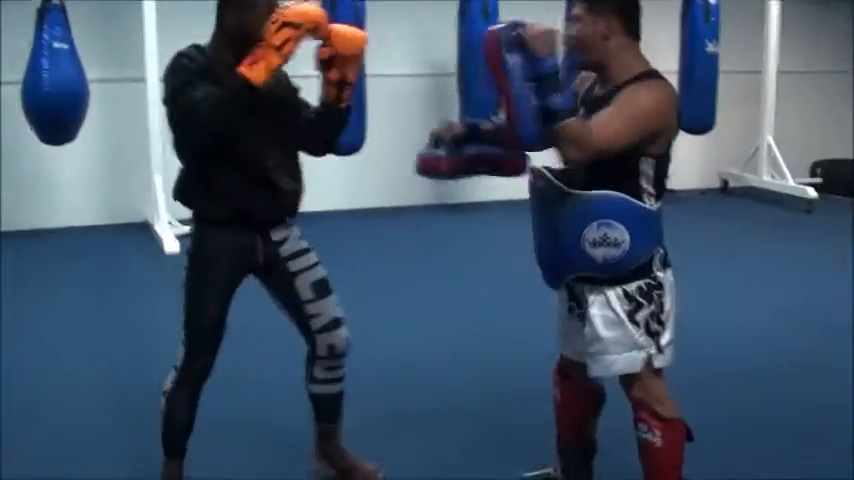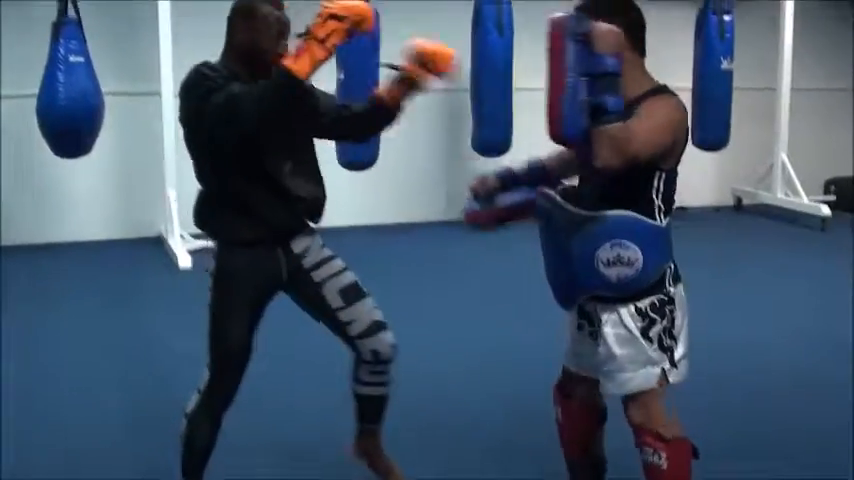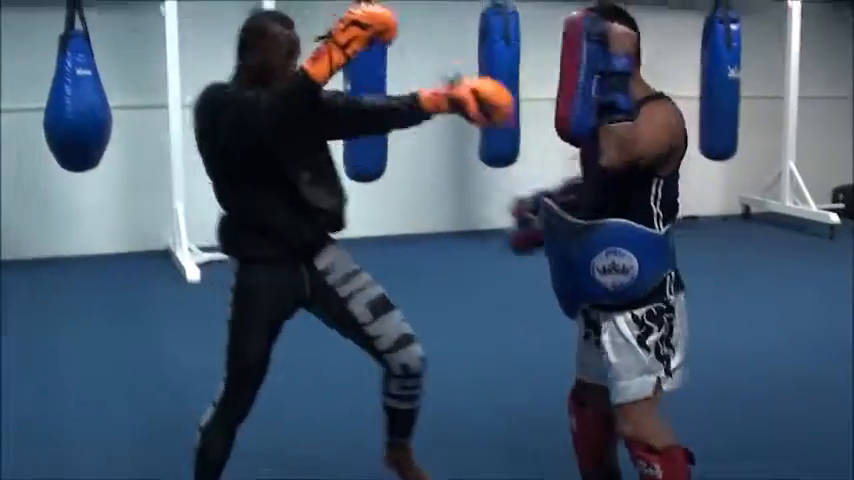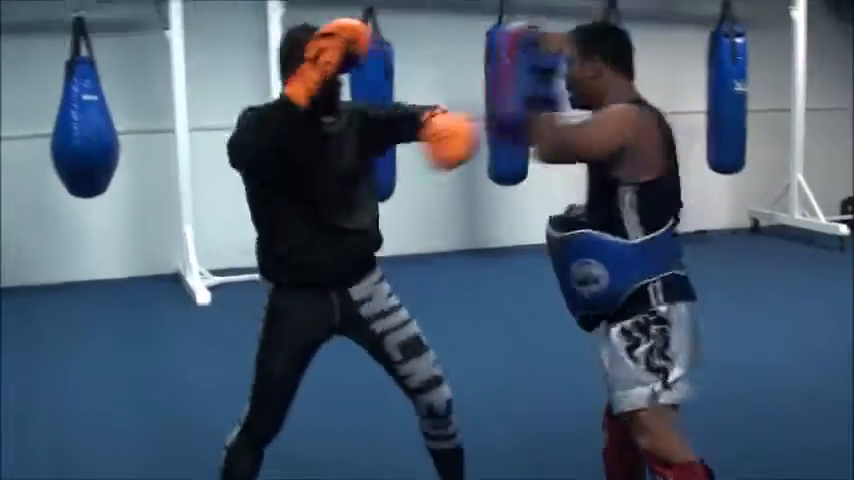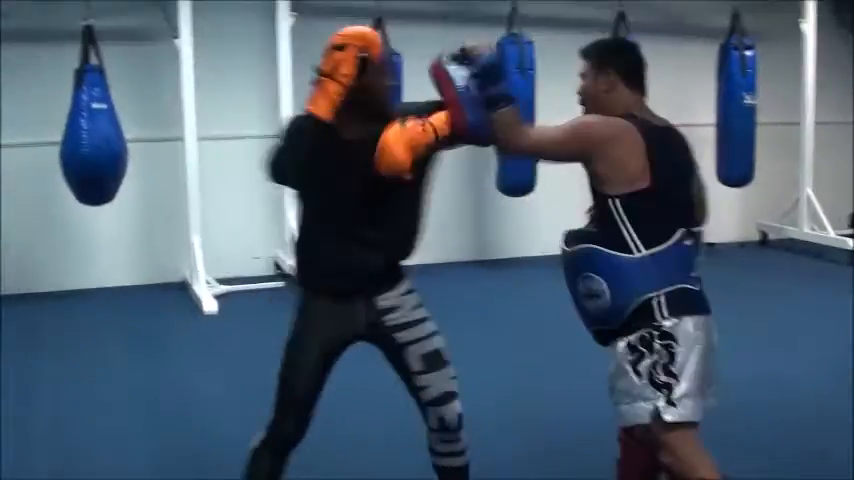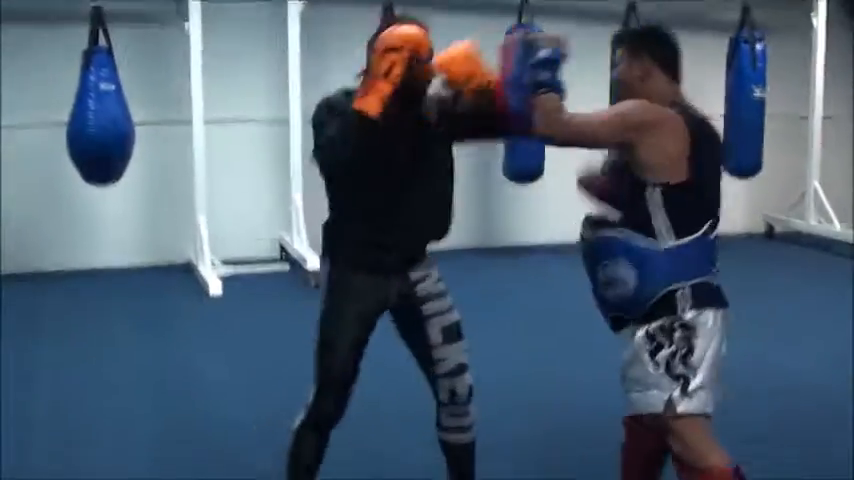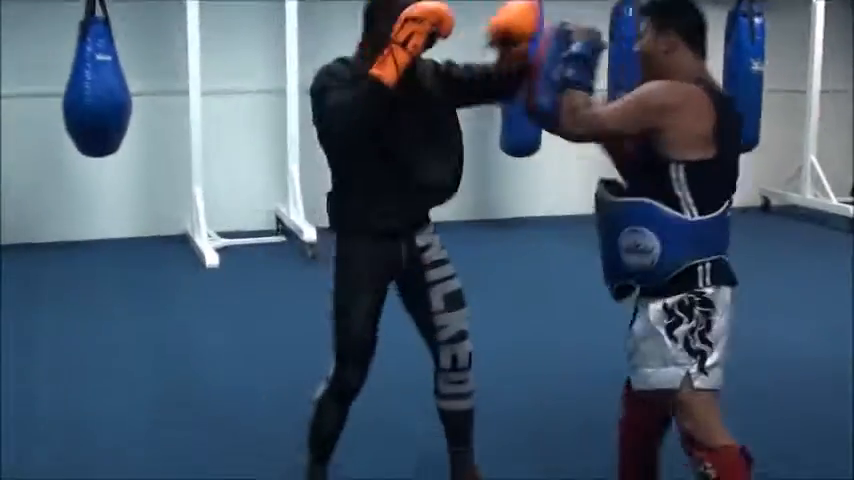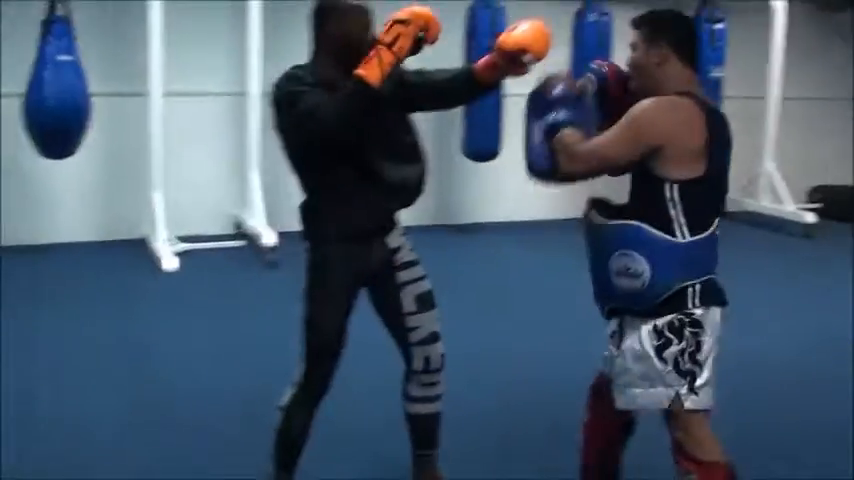
dt=0.1s
person 1, frame 1
left shoulder: (272, 78)
right shoulder: (190, 69)
left elbow: (317, 140)
right elbow: (206, 124)
left wrist: (338, 81)
right wrist: (266, 57)
left hip: (277, 230)
right hip: (219, 235)
left knee: (331, 337)
right knee: (197, 359)
person 1, frame 2
left shoulder: (287, 94)
right shoulder: (204, 86)
left elbow: (352, 124)
right elbow: (246, 113)
left wrist: (406, 80)
right wrist: (312, 48)
left hip: (298, 242)
right hip: (242, 253)
left knee: (377, 344)
right knee: (222, 381)
person 1, frame 3
left shoulder: (304, 102)
right shoulder: (218, 106)
left elbow: (377, 112)
right elbow: (264, 121)
left wrist: (448, 97)
right wrist: (334, 53)
left hip: (321, 258)
right hip: (264, 273)
left knee: (406, 358)
right knee: (237, 396)
person 1, frame 4
left shoulder: (354, 119)
right shoulder: (261, 126)
left elbow: (421, 116)
right elbow: (248, 156)
left wrist: (444, 122)
right wrist: (309, 76)
left hip: (362, 285)
right hip: (297, 297)
left knee: (434, 398)
right knee: (261, 422)
person 1, frame 5
left shoulder: (403, 123)
right shoulder: (310, 131)
right elbow: (287, 170)
left wrist: (429, 129)
right wrist: (331, 89)
left hip: (389, 294)
right hip: (327, 301)
left knee: (446, 412)
right knee: (286, 428)
person 1, frame 6
left shoulder: (433, 110)
right shoulder: (337, 111)
left elbow: (503, 120)
right elbow: (336, 161)
left wrist: (483, 88)
right wrist: (379, 86)
left hip: (414, 267)
right hip: (353, 274)
left knee: (455, 387)
right knee: (329, 398)
person 1, frame 7
left shoulder: (428, 76)
right shoulder: (337, 83)
left elbow: (500, 82)
right elbow: (345, 128)
left wrist: (514, 52)
right wrist: (396, 54)
left hip: (417, 236)
right hip: (362, 242)
left knee: (455, 354)
right knee: (349, 371)
person 1, frame 8
left shoulder: (382, 79)
right shoulder: (296, 88)
left elbow: (449, 87)
right elbow: (330, 127)
left wrist: (500, 61)
right wrist: (381, 58)
left hip: (385, 237)
right hip: (335, 246)
left knee: (425, 353)
right knee: (317, 373)
person 2, frame 1
left shoulder: (649, 97)
right shoulder: (589, 82)
left elbow: (579, 145)
right elbow: (546, 131)
left wrist: (545, 66)
right wrist: (473, 132)
left hip: (627, 273)
right hip: (581, 265)
left knee: (643, 387)
right knee: (571, 374)
person 2, frame 2
left shoulder: (662, 109)
right shoulder: (602, 99)
left elbow: (611, 154)
right elbow: (568, 161)
right wrist: (507, 179)
left hip: (639, 290)
left knee: (644, 407)
right knee: (574, 389)
person 2, frame 3
left shoulder: (660, 114)
right shoulder: (606, 104)
left elbow: (618, 156)
left wrist: (614, 71)
right wrist: (545, 203)
left hip: (641, 296)
right hip: (602, 291)
left knee: (636, 418)
right knee: (588, 399)
person 2, frame 4
left shoulder: (625, 118)
right shoulder: (626, 120)
left elbow: (553, 145)
right wrist: (586, 216)
left hip: (645, 302)
right hip: (633, 302)
left knee: (649, 429)
right knee: (623, 419)
person 2, frame 5
left shoulder: (605, 132)
right shoulder: (669, 139)
left elbow: (516, 140)
right elbow: (694, 214)
left wrist: (490, 76)
left hip: (654, 316)
right hip: (669, 306)
left knee: (673, 442)
right knee: (640, 433)
person 2, frame 6
left shoulder: (646, 118)
right shoulder: (696, 128)
left elbow: (551, 126)
left wrist: (546, 61)
right wrist: (608, 190)
left hip: (674, 307)
right hip: (664, 303)
left knee: (685, 431)
right knee: (643, 419)
person 2, frame 7
left shoulder: (668, 97)
right shoulder: (713, 104)
left elbow: (574, 123)
left wrist: (576, 53)
right wrist: (615, 142)
left hip: (687, 284)
right hip: (672, 279)
left knee: (694, 409)
right knee: (643, 390)
person 2, frame 8
left shoulder: (661, 113)
right shoulder: (701, 117)
left elbow: (575, 161)
right elbow: (631, 161)
left wrist: (559, 103)
right wrist: (611, 97)
left hip: (677, 302)
right hip: (650, 295)
left knee: (686, 422)
right knee: (608, 394)
